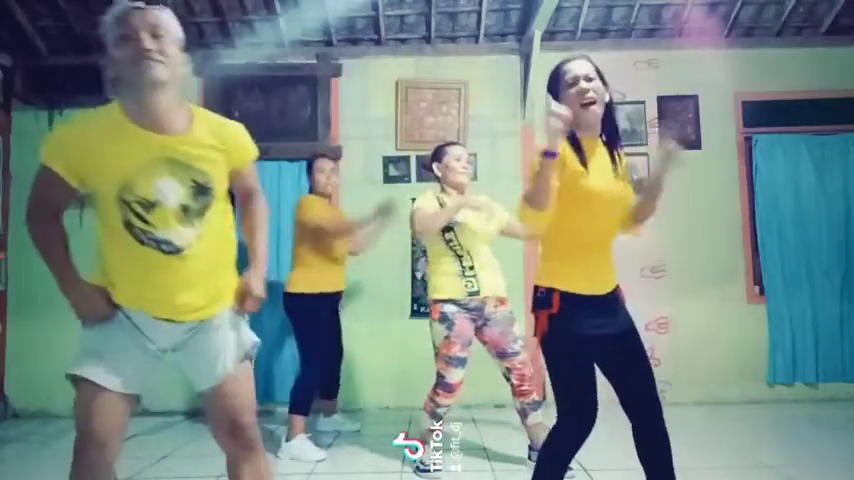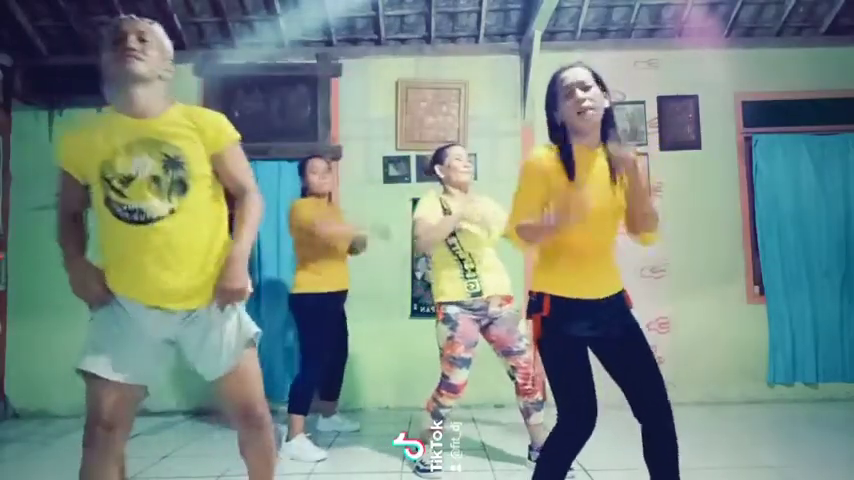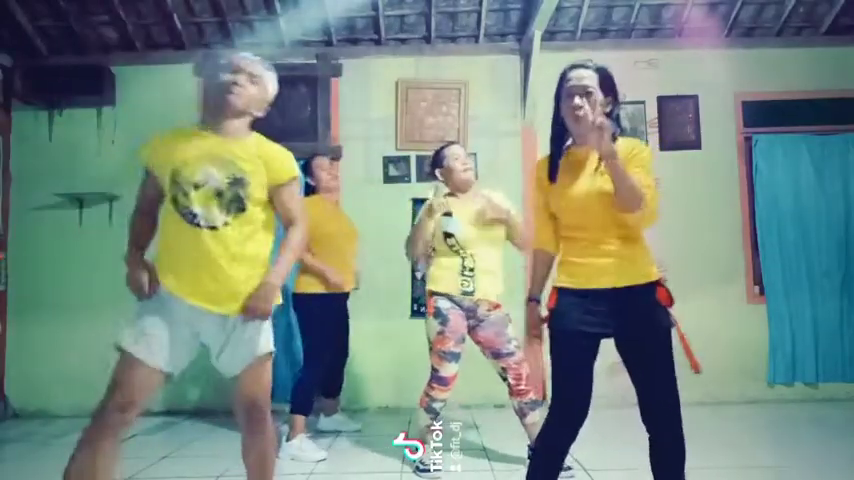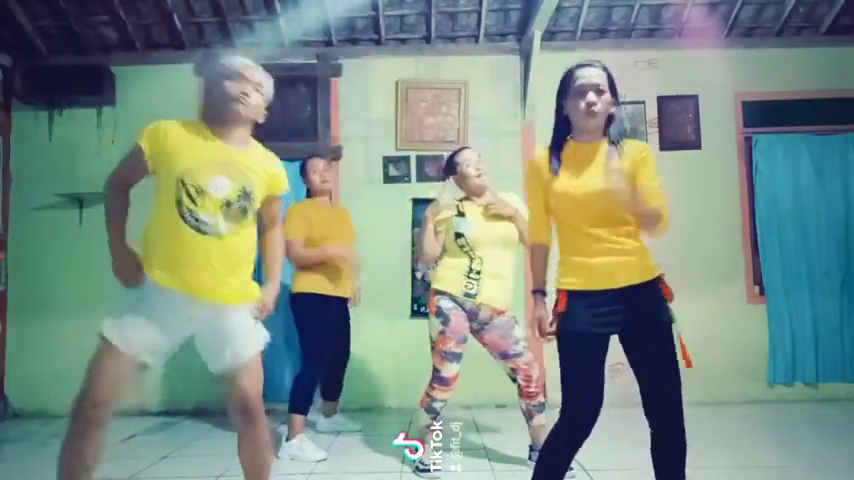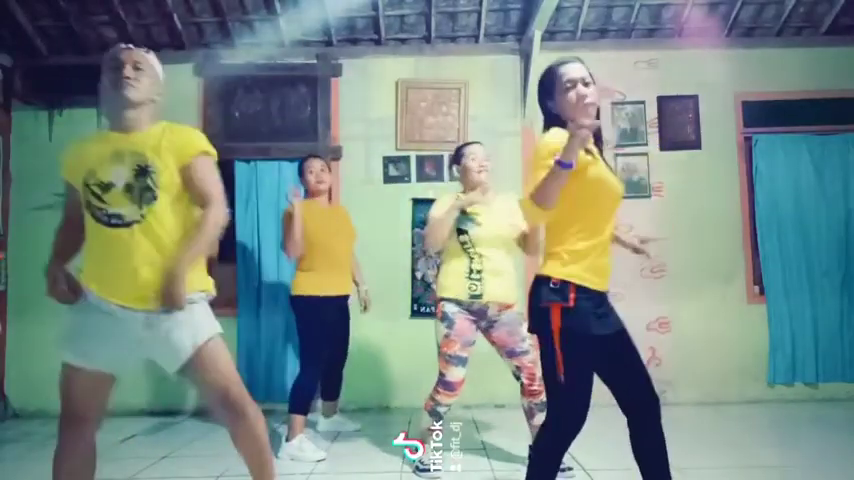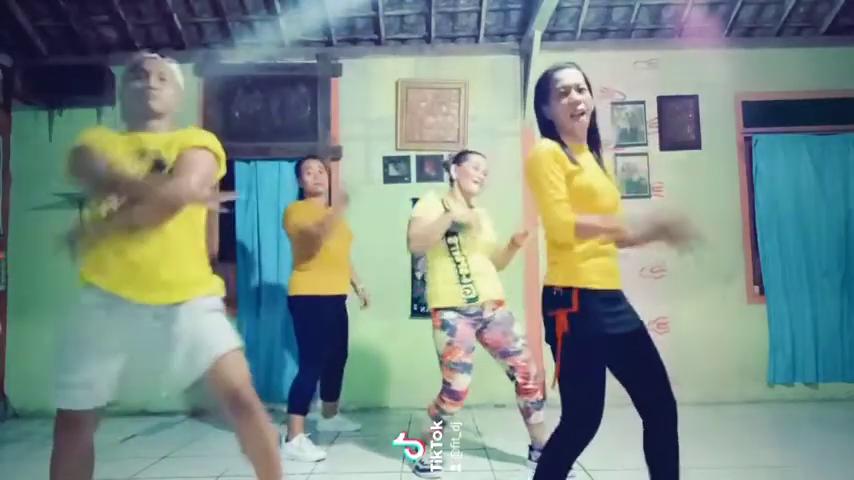
dt=0.4s
person 1, frame 1
left shoulder: (226, 135)
right shoulder: (78, 137)
left elbow: (251, 197)
right elbow: (42, 212)
left wrist: (257, 270)
right wrist: (73, 287)
left hip: (213, 309)
right hip: (123, 312)
left knee: (240, 432)
person 1, frame 2
left shoulder: (206, 124)
right shoulder: (83, 141)
left elbow: (248, 194)
right elbow: (70, 214)
left wrist: (238, 259)
right wrist: (77, 266)
left hip: (210, 299)
right hip: (127, 303)
left knee: (252, 414)
right knee: (103, 429)
person 1, frame 3
left shoulder: (274, 158)
right shoulder: (165, 146)
left elbow: (297, 225)
right elbow: (145, 210)
left wrist: (272, 281)
right wrist: (134, 259)
left hip: (241, 305)
right hip: (171, 298)
left knee: (256, 413)
right knee: (116, 409)
person 1, frame 4
left shoulder: (269, 168)
right shoulder: (166, 136)
left elbow: (271, 228)
right elbow: (117, 186)
left wrist: (273, 284)
right wrist: (119, 248)
left hip: (231, 303)
right hip: (159, 290)
left knee: (249, 409)
right knee: (92, 404)
person 1, frame 5
left shoulder: (184, 141)
right shoulder: (80, 154)
left elbow: (216, 208)
left wrist: (181, 269)
right wrist: (56, 265)
left hip: (175, 301)
right hip: (100, 303)
left knee: (231, 398)
right knee: (76, 419)
person 1, frame 6
left shoulder: (197, 142)
right shoulder: (96, 141)
left elbow: (179, 189)
right elbow: (99, 178)
left wrist: (94, 230)
left hip: (187, 299)
right hip: (108, 299)
left knee: (243, 401)
right knee: (73, 421)
person 2, frame 1
left shoulder: (613, 154)
right shoulder: (559, 150)
right elbow: (536, 217)
left wrist: (659, 176)
right wrist: (551, 146)
left hip: (607, 300)
right hip: (562, 301)
left knee: (647, 407)
right knee: (577, 417)
person 2, frame 2
left shoulder: (617, 161)
right shoulder: (544, 161)
left elbow: (645, 233)
right elbow: (519, 232)
left wrist: (633, 175)
right wrist: (562, 219)
left hip: (609, 302)
right hip: (559, 305)
left knee: (656, 409)
right knee: (578, 418)
person 2, frame 3
left shoulder: (631, 150)
right shoulder: (548, 167)
left elbow: (639, 214)
right elbow: (545, 241)
left wrist: (608, 152)
right wrist: (533, 301)
left hip: (638, 295)
right hip: (575, 300)
left knee: (663, 414)
right knee: (566, 415)
person 2, frame 4
left shoulder: (635, 152)
right shoulder: (544, 162)
left elbow: (657, 223)
right elbow: (539, 236)
left wrist: (626, 196)
right wrist: (539, 296)
left hip: (640, 292)
right hip: (580, 299)
left knee: (666, 409)
right knee: (578, 415)
person 2, frame 5
left shoulder: (591, 151)
right shoulder: (557, 142)
right elbow: (537, 210)
left wrist: (623, 238)
right wrist: (569, 152)
left hip: (595, 298)
right hip: (564, 293)
left knee: (644, 404)
right knee: (567, 415)
person 2, frame 6
left shoulder: (593, 156)
right shoulder: (546, 153)
right elbow: (562, 227)
left wrist: (657, 231)
right wrist: (637, 223)
left hip: (610, 299)
right hip: (574, 300)
left knee: (660, 405)
right knee: (581, 419)
person 3, frame 1
left shoulder: (483, 203)
right shoulder: (429, 201)
left elbow: (523, 231)
right elbow: (422, 228)
right wrist: (461, 205)
left hip: (492, 302)
right hip: (452, 305)
left knee: (522, 370)
right knee: (449, 381)
left ankle: (540, 446)
right ankle: (424, 449)
person 3, frame 2
left shoulder: (486, 205)
right shoulder: (432, 203)
right elbow: (423, 241)
right wrist: (460, 216)
left hip: (497, 301)
right hip: (457, 306)
left knee: (526, 370)
right knee: (454, 381)
left ankle: (539, 445)
right ankle: (424, 448)
person 3, frame 3
left shoulder: (495, 199)
right shoulder: (436, 206)
left elbow: (525, 244)
right elbow: (415, 255)
left wrist: (508, 217)
right wrist: (428, 216)
left hip: (487, 304)
right hip: (447, 301)
left knee: (517, 371)
right knee: (442, 376)
right ankle: (424, 449)
person 3, frame 4
left shoulder: (511, 202)
right shoulder: (451, 210)
right elbow: (428, 257)
left wrist: (515, 214)
right wrist: (429, 217)
left hip: (494, 309)
right hip: (451, 301)
left knee: (529, 373)
right knee: (444, 377)
left ankle: (542, 447)
right ankle: (425, 450)
person 3, frame 5
left shoulder: (507, 202)
right shoulder: (449, 203)
left elbow: (532, 248)
right elbow: (431, 244)
left wrist: (535, 226)
right wrist: (455, 207)
left hip: (502, 306)
right hip: (458, 304)
left knee: (532, 372)
right knee: (450, 380)
right ankle: (425, 449)
person 3, frame 6
left shoulder: (481, 215)
right shoulder: (431, 204)
right elbow: (415, 243)
left wrist: (514, 245)
right wrist: (451, 216)
left hip: (492, 307)
right hip: (452, 311)
left knee: (528, 372)
right knee: (456, 388)
left ankle: (540, 446)
right ankle: (425, 450)
person 4, frame 1
left shoulder: (333, 208)
right shoulder: (308, 204)
left elbow: (350, 246)
right elbow: (336, 230)
left wrist: (377, 226)
right wrist: (374, 218)
left hip: (329, 297)
right hip: (306, 296)
left knee: (333, 357)
right knee: (314, 363)
left ankle: (329, 415)
right ankle: (294, 439)
person 4, frame 2
left shoulder: (334, 210)
right shoulder: (302, 207)
left elbow: (353, 247)
right elbow: (324, 230)
left wrist: (359, 238)
right wrist: (361, 230)
left hip: (334, 296)
right hip: (311, 296)
left knee: (338, 357)
right knee: (312, 363)
left ankle: (329, 416)
right ankle: (294, 438)
person 4, frame 3
left shoulder: (336, 208)
right shoulder: (308, 206)
left wrist: (351, 272)
right wrist: (326, 272)
left hip: (337, 295)
right hip: (314, 295)
left knee: (338, 356)
right knee: (316, 360)
left ankle: (330, 415)
right ankle: (295, 438)
person 4, frame 4
left shoulder: (342, 212)
right shoulder: (299, 210)
right elbow: (294, 254)
left wrist: (355, 280)
right wrist: (332, 251)
left hip: (338, 296)
right hip: (310, 295)
left knee: (340, 357)
right knee: (314, 361)
left ankle: (330, 416)
right ankle: (294, 439)
person 4, frame 5
left shoulder: (341, 212)
right shoulder: (296, 211)
right elbow: (292, 252)
left wrist: (361, 286)
right wrist: (297, 211)
left hip: (338, 296)
right hip: (310, 296)
left knee: (337, 358)
right knee: (313, 362)
left ankle: (329, 416)
right ankle: (294, 438)
person 4, frame 6
left shoulder: (333, 212)
right shoulder: (296, 210)
right elbow: (317, 236)
left wrist: (358, 284)
right wrist: (338, 208)
left hip: (335, 296)
right hip: (308, 296)
left knee: (337, 358)
right knee: (312, 363)
left ankle: (330, 416)
right ankle: (294, 439)
